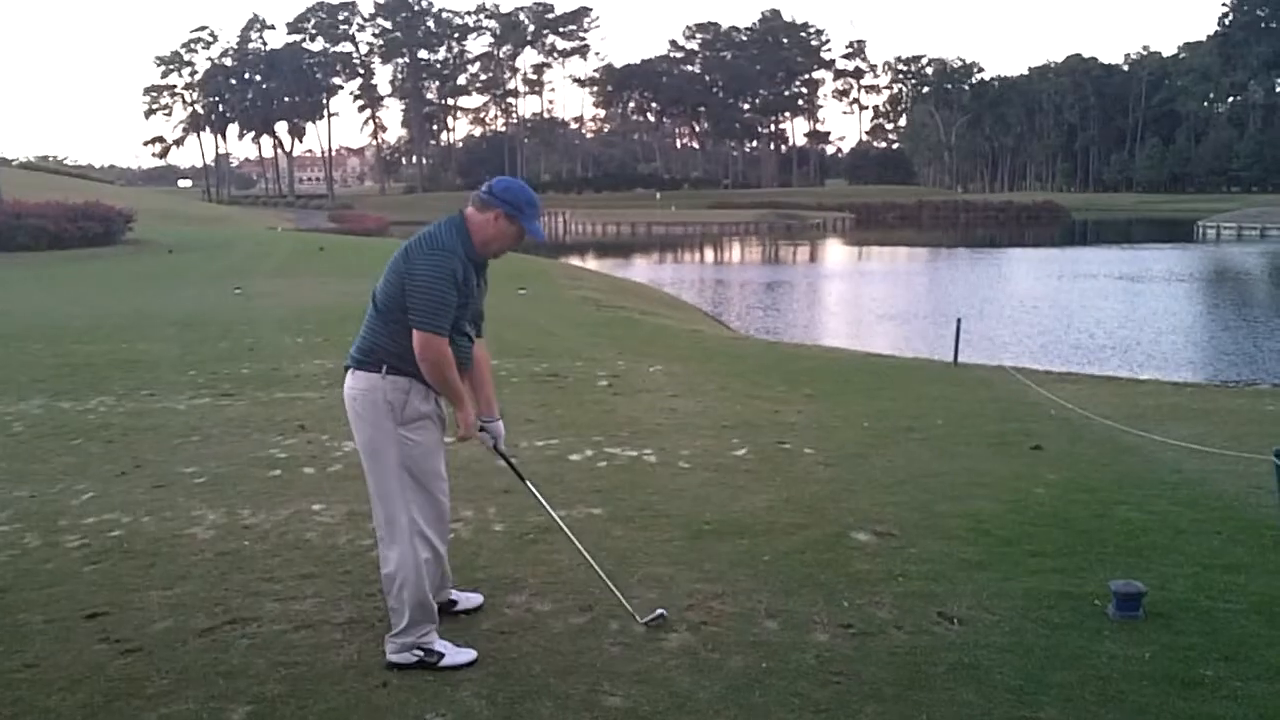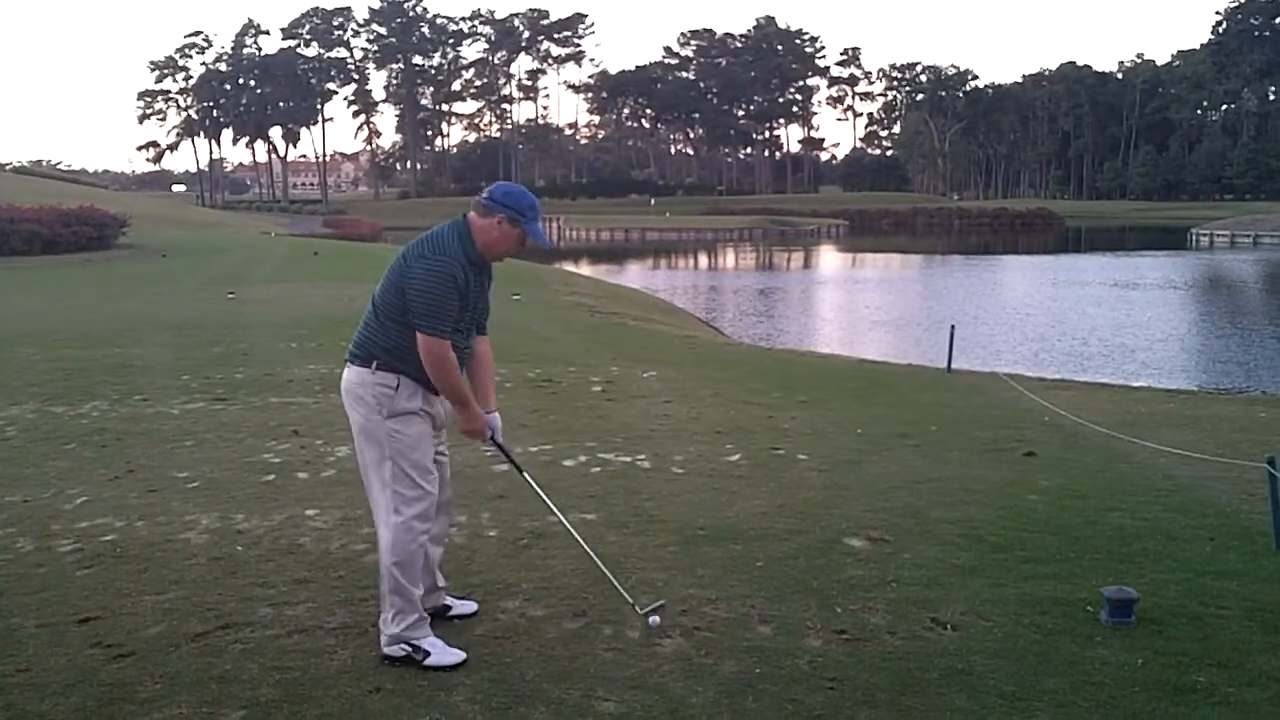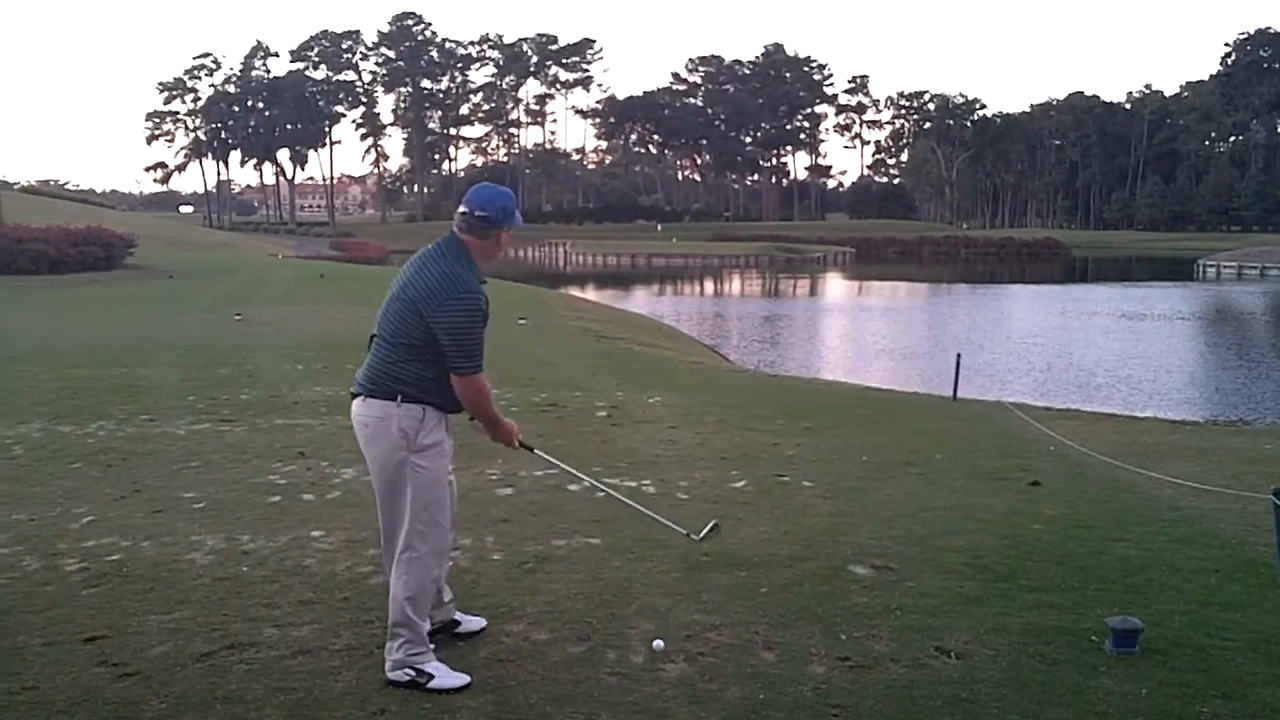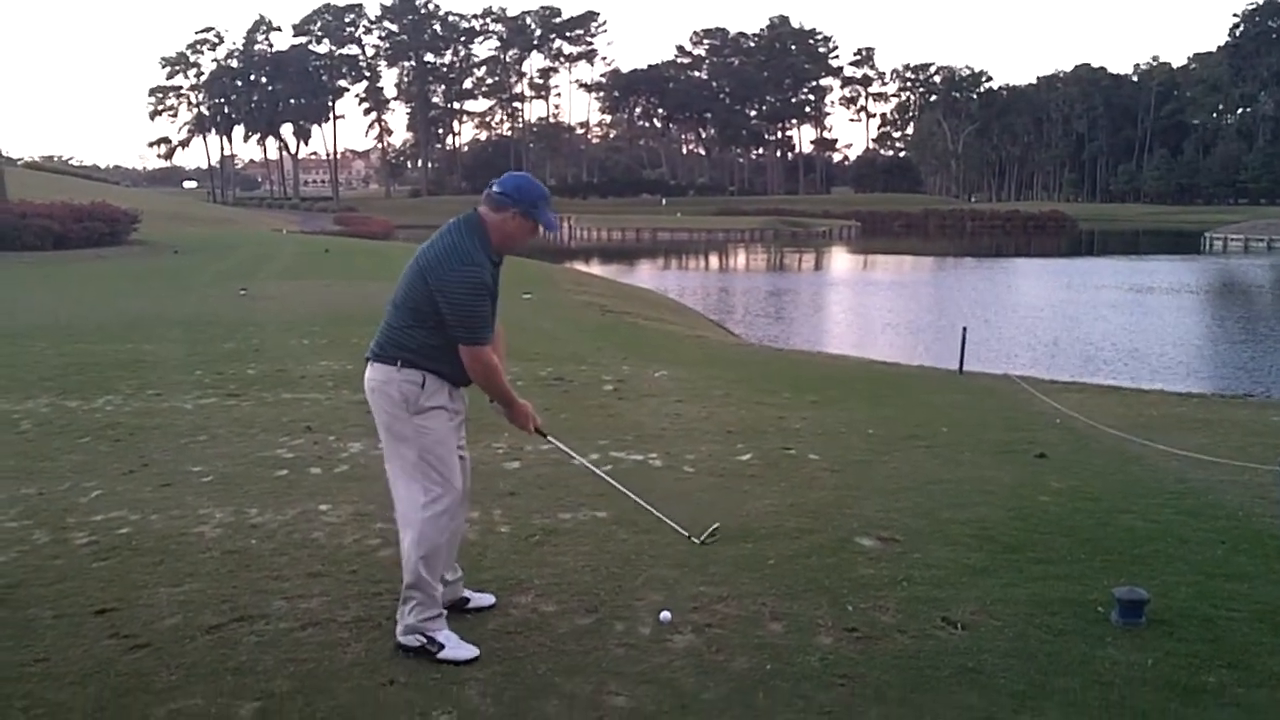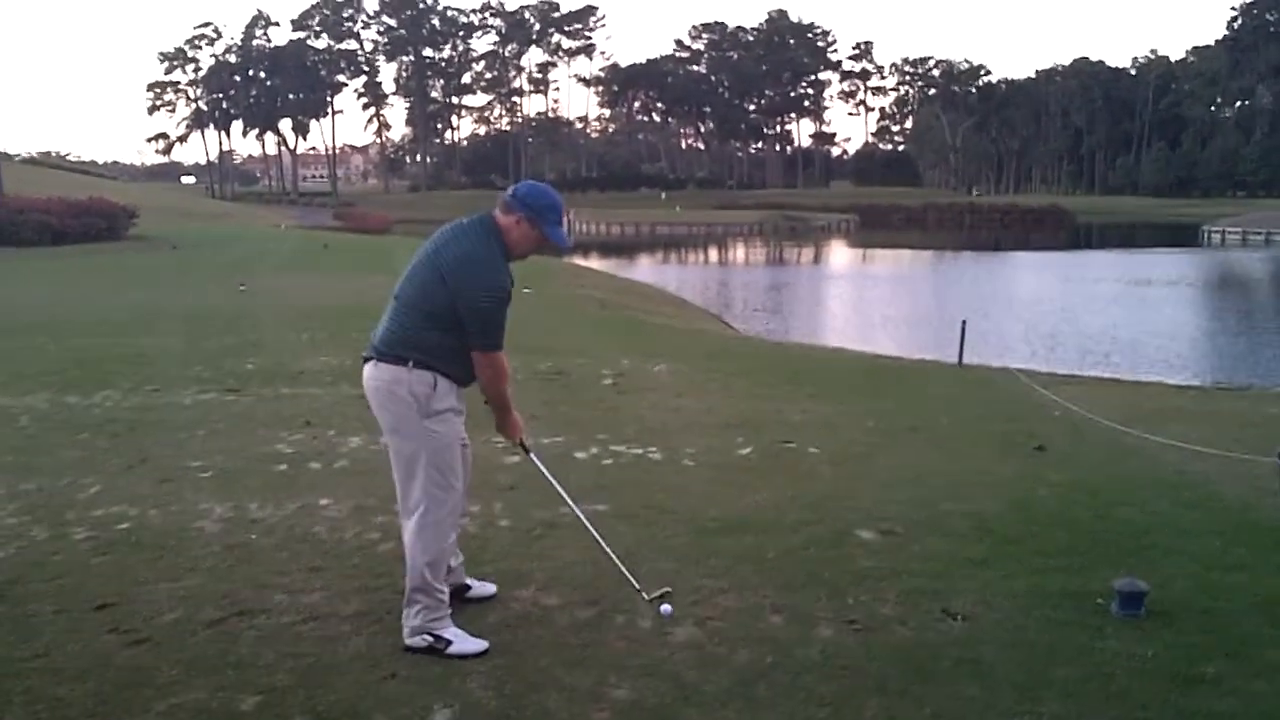
dt=0.5s
person 1, frame 1
left shoulder: (471, 259)
right shoulder: (438, 254)
left elbow: (471, 339)
right elbow: (428, 344)
left wrist: (489, 412)
right wrist: (463, 406)
left hip: (412, 390)
right hip: (389, 390)
left knee: (429, 499)
right knee: (412, 513)
left ankle: (434, 592)
right ankle: (411, 641)
person 1, frame 2
left shoulder: (478, 264)
right shoulder: (438, 258)
left elbow: (476, 338)
right elbow: (433, 347)
left wrist: (489, 408)
right wrist: (467, 409)
left hip: (419, 387)
right hip: (384, 386)
left knee: (434, 498)
right knee: (409, 506)
left ankle: (428, 595)
right ankle: (403, 633)
person 1, frame 3
left shoulder: (437, 258)
right shoulder: (459, 291)
right elbow: (468, 382)
left wrist: (485, 416)
right wrist: (497, 426)
left hip: (401, 408)
right hip: (403, 417)
left knee: (433, 522)
right knee: (419, 536)
left ankle: (435, 612)
right ankle: (407, 659)
person 1, frame 4
left shoulder: (472, 242)
right shoulder: (464, 263)
left elbow: (487, 328)
right elbow: (476, 356)
left wrist: (504, 390)
right wrist: (512, 404)
left hip: (431, 380)
right hip: (408, 383)
left knee: (451, 488)
right knee: (434, 497)
left ankle: (445, 588)
right ankle: (420, 624)
person 1, frame 5
left shoulder: (468, 233)
right shoulder: (484, 269)
right elbow: (488, 361)
right wrist: (505, 415)
left hip: (405, 371)
right hip: (413, 381)
left knee: (448, 480)
right knee: (435, 498)
left ankle: (447, 577)
right ankle: (425, 625)
